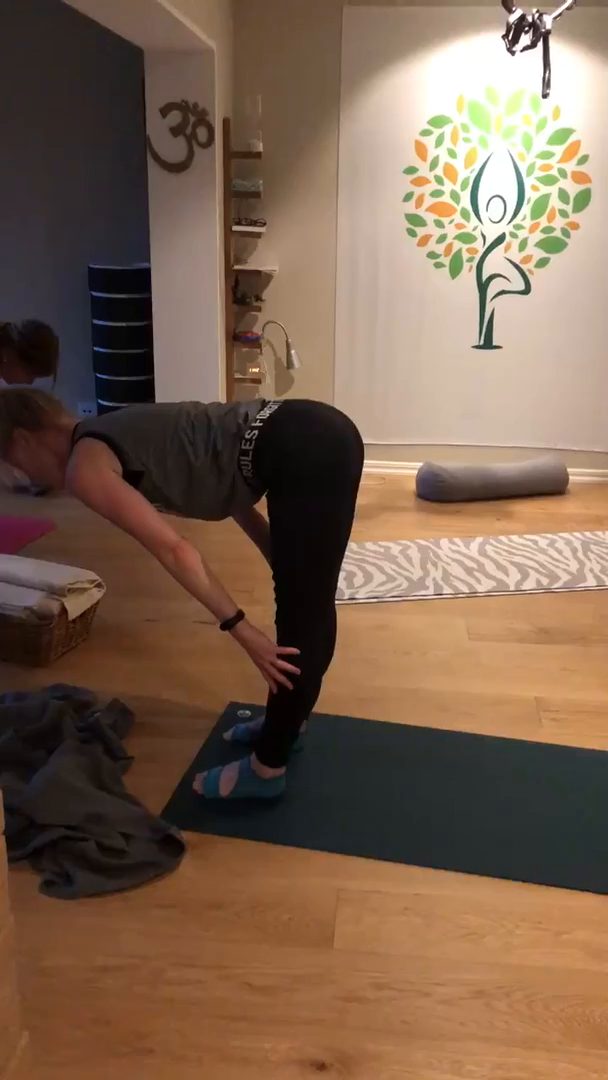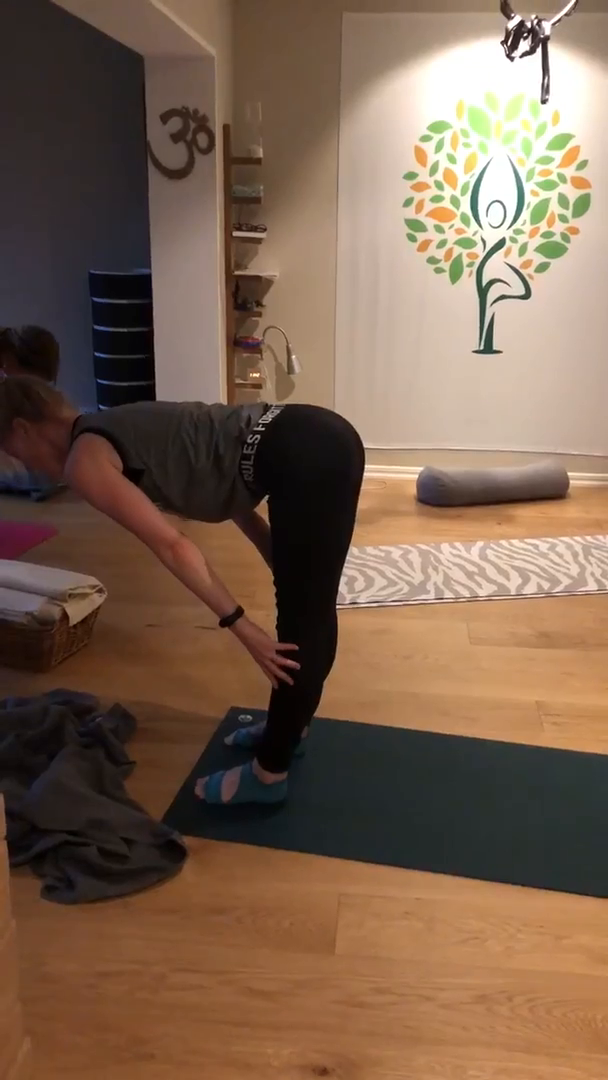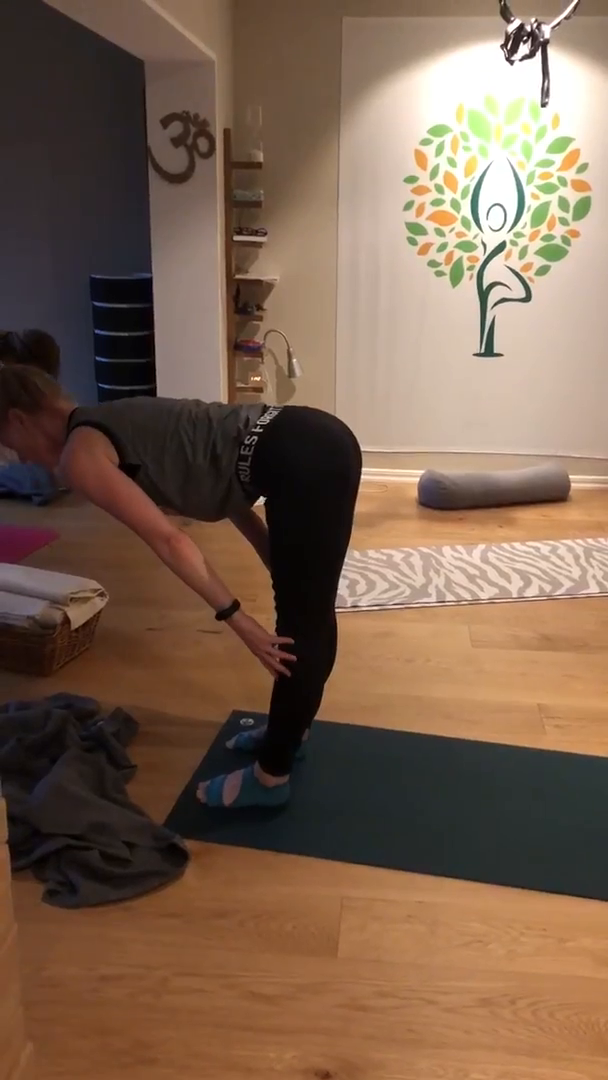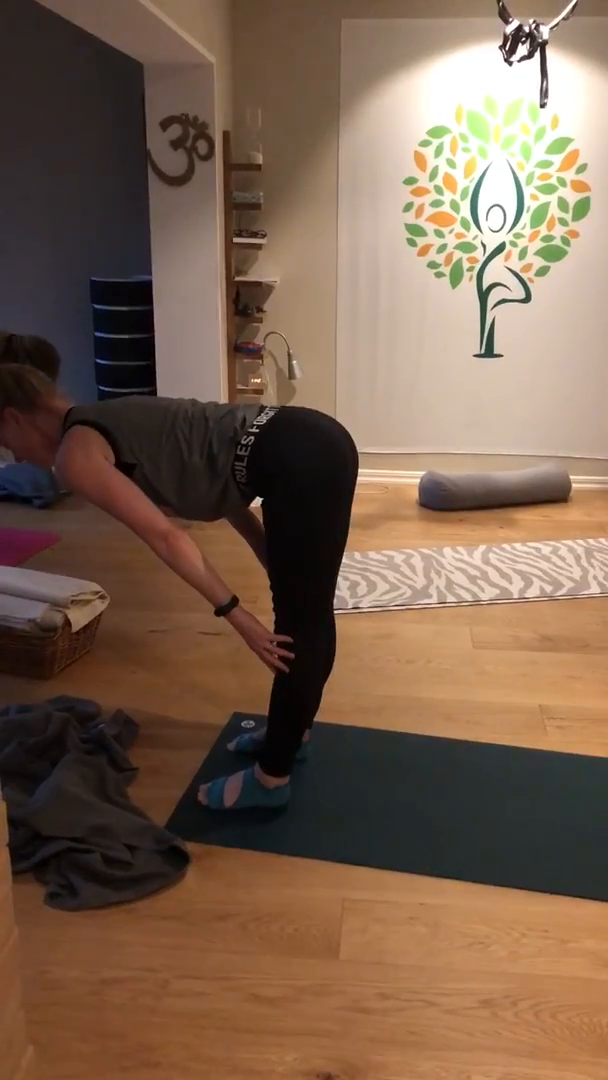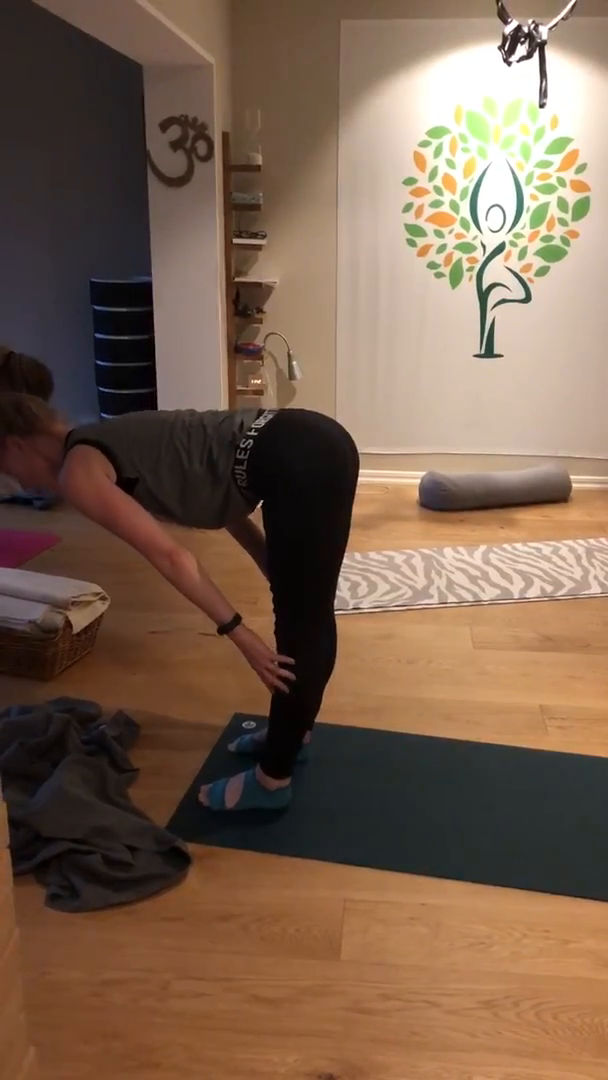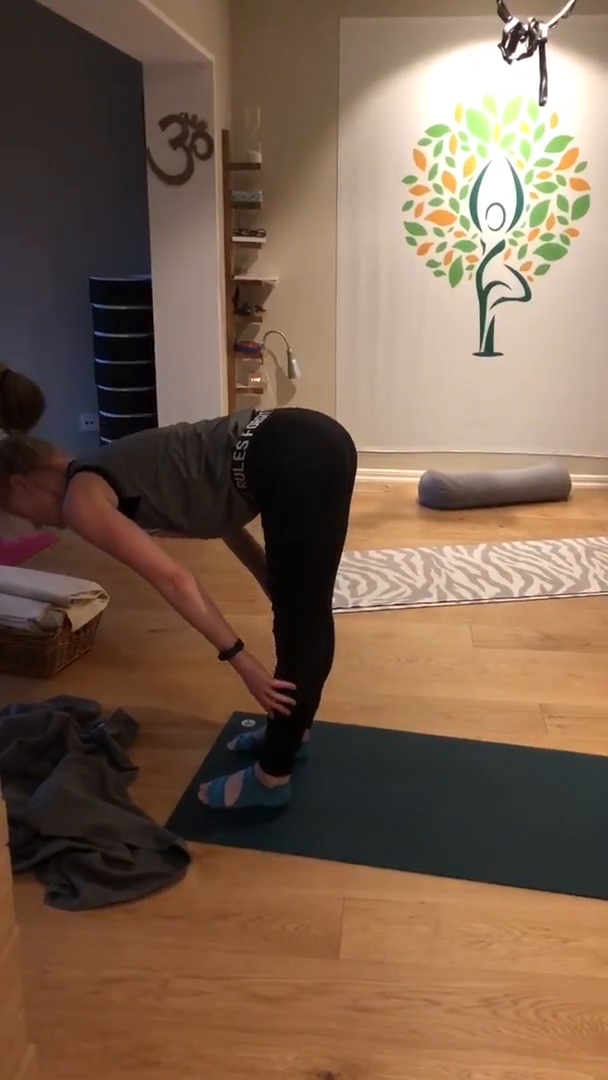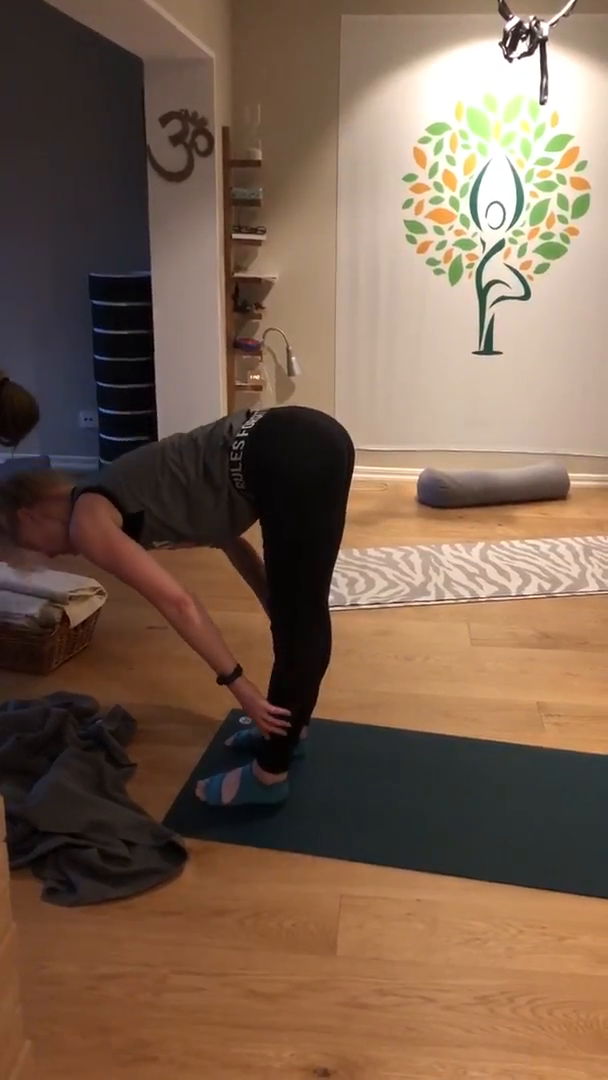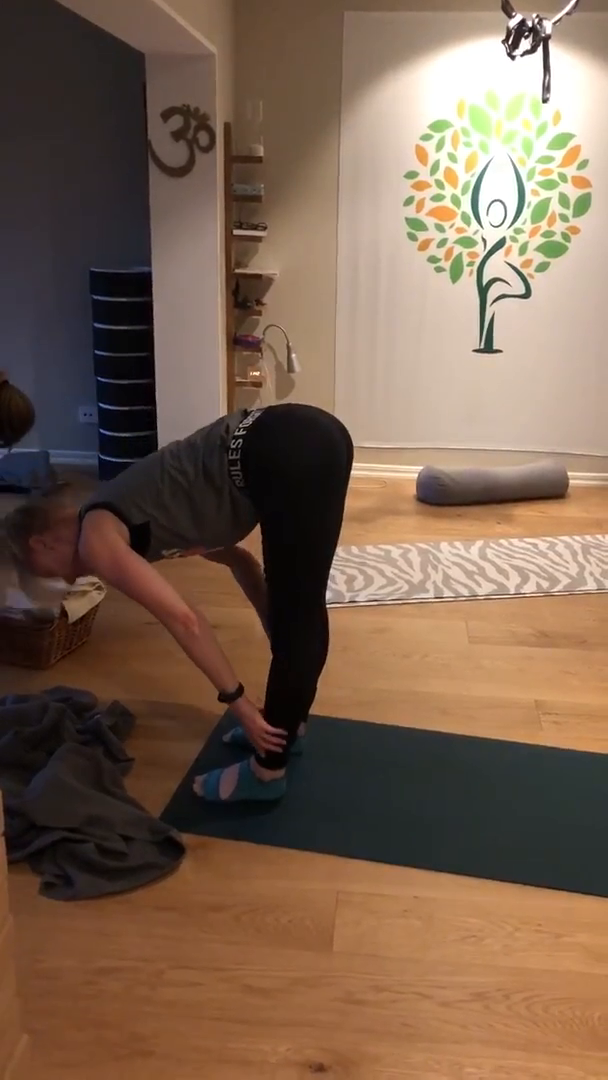
dt=0.3s
person 1, frame 1
left shoulder: (84, 467)
right shoulder: (115, 436)
left elbow: (172, 549)
right elbow: (234, 494)
left wrist: (239, 627)
right wrist: (286, 564)
left hip: (304, 456)
right hip: (321, 432)
left knee: (302, 617)
right knee: (306, 606)
left ankle: (267, 768)
right ankle: (286, 721)
person 1, frame 2
left shoulder: (84, 462)
right shoulder: (114, 431)
left elbow: (172, 546)
left wrist: (238, 626)
right wrist: (286, 569)
left hip: (304, 460)
right hip: (322, 436)
left knee: (303, 623)
right knee: (307, 611)
left ankle: (269, 773)
right ankle: (288, 726)
person 1, frame 3
left shoulder: (80, 455)
right shoulder: (113, 425)
left elbow: (168, 539)
left wrist: (235, 618)
right wrist: (284, 569)
left hip: (301, 462)
right hip: (318, 437)
left knee: (302, 627)
right knee: (306, 617)
left ankle: (271, 777)
right ankle: (290, 730)
person 1, frame 4
left shoulder: (75, 453)
right shoulder: (106, 424)
left elbow: (165, 537)
left wrist: (234, 613)
right wrist: (282, 570)
left hip: (298, 462)
right hip: (315, 439)
left knee: (300, 627)
right knee: (306, 617)
left ankle: (271, 778)
right ankle: (291, 731)
person 1, frame 5
left shoulder: (77, 473)
right shoulder: (108, 444)
left elbow: (168, 555)
right elbow: (228, 506)
left wrist: (237, 631)
right wrist: (284, 579)
left hip: (296, 465)
right hip: (314, 440)
left knee: (301, 628)
right knee: (306, 618)
left ankle: (272, 780)
right ankle: (292, 733)
person 1, frame 6
left shoulder: (81, 501)
right shoulder: (105, 476)
left elbow: (173, 580)
right elbow: (229, 526)
left wrist: (237, 658)
right wrist: (281, 595)
left hip: (294, 463)
right hip: (315, 440)
left knee: (301, 628)
right knee: (305, 617)
left ankle: (272, 777)
right ankle: (291, 729)
person 1, frame 7
left shoulder: (86, 522)
right shoulder: (111, 498)
left elbow: (176, 602)
right elbow: (231, 542)
left wrist: (237, 683)
right wrist: (277, 611)
left hip: (290, 461)
right hip: (312, 438)
left knee: (299, 625)
right knee: (302, 616)
left ankle: (269, 775)
right ankle: (288, 728)
person 1, frame 8
left shoulder: (96, 540)
right shoulder: (120, 520)
left elbow: (184, 622)
right elbow: (237, 558)
left wrist: (237, 702)
left hip: (288, 457)
right hip: (313, 434)
left knee: (296, 622)
right knee: (302, 612)
left ankle: (267, 771)
right ankle: (286, 725)
